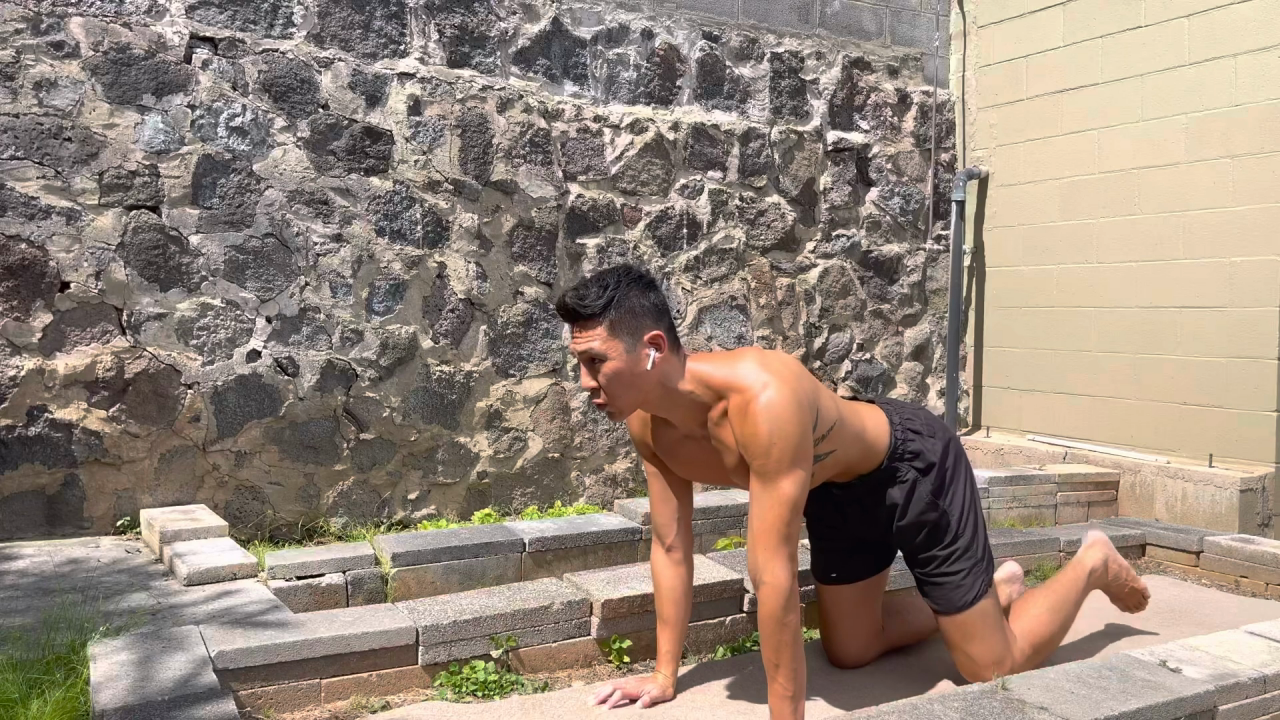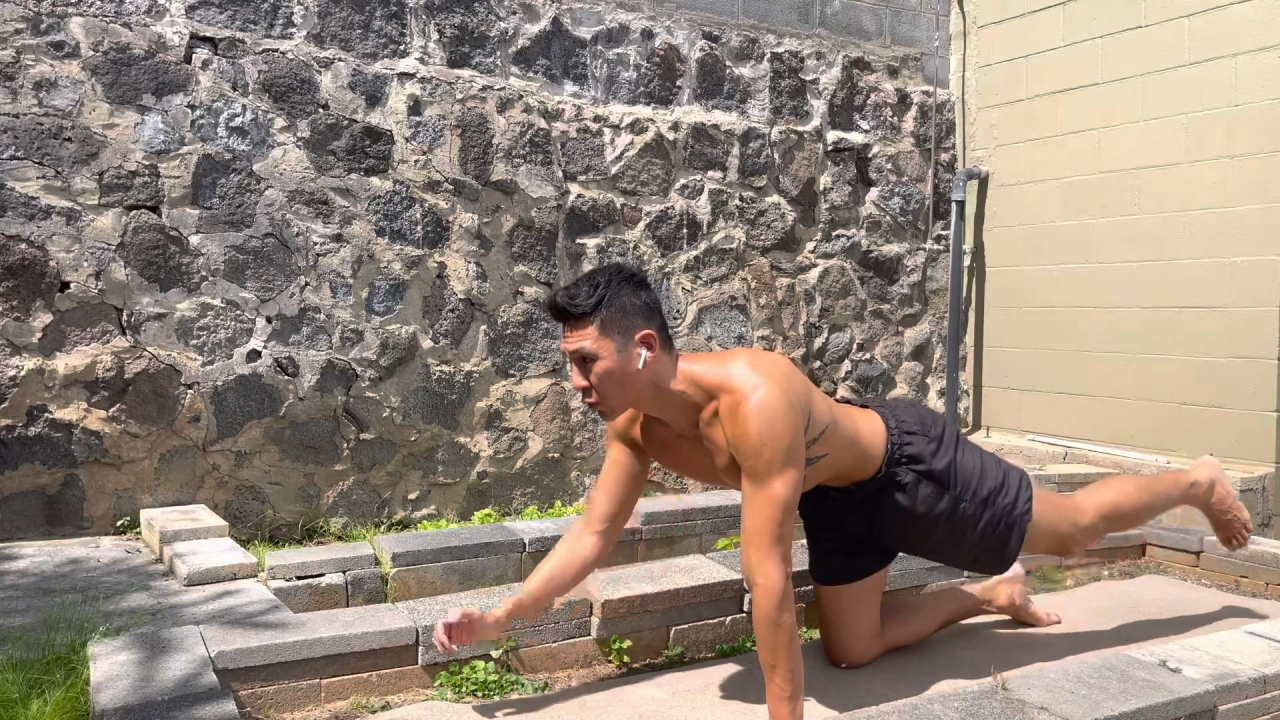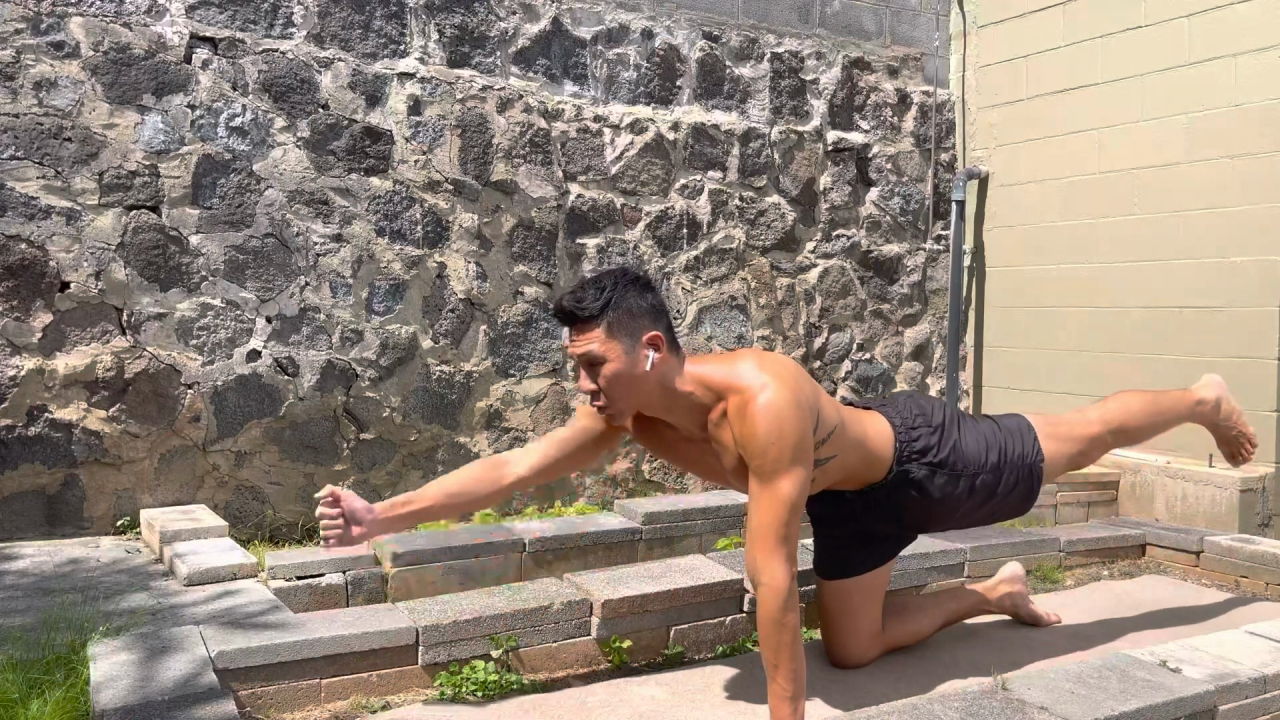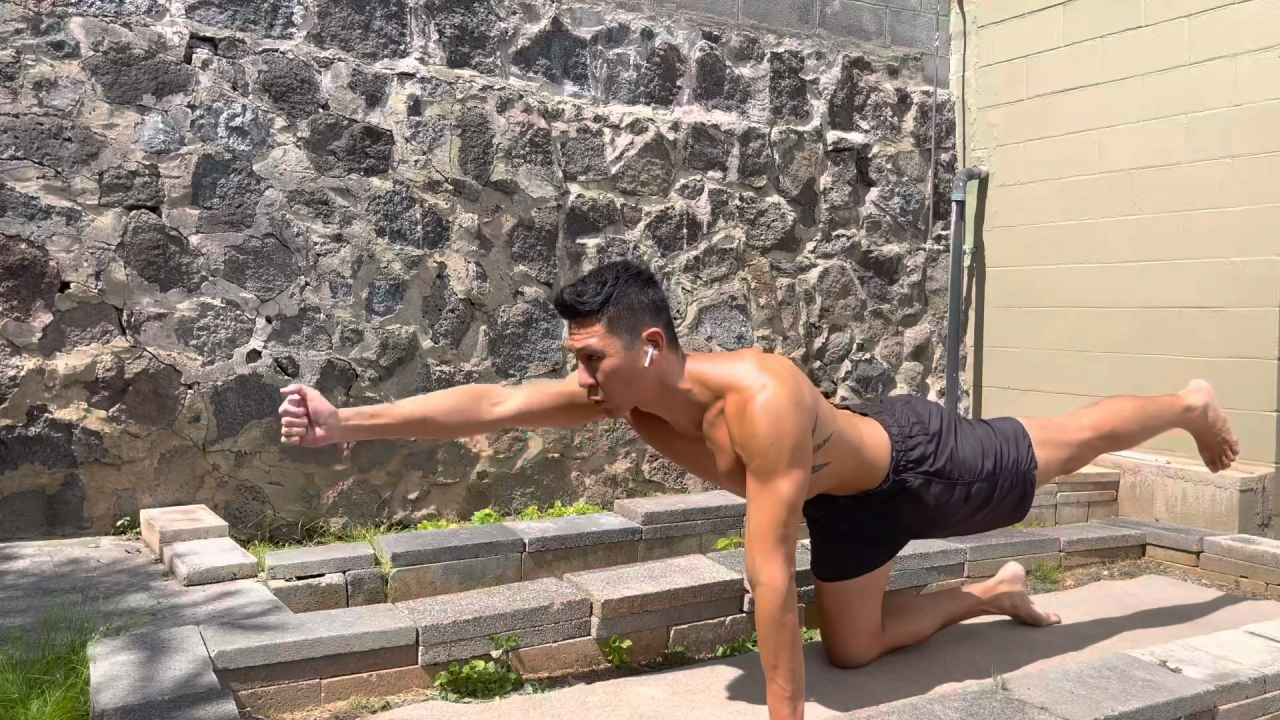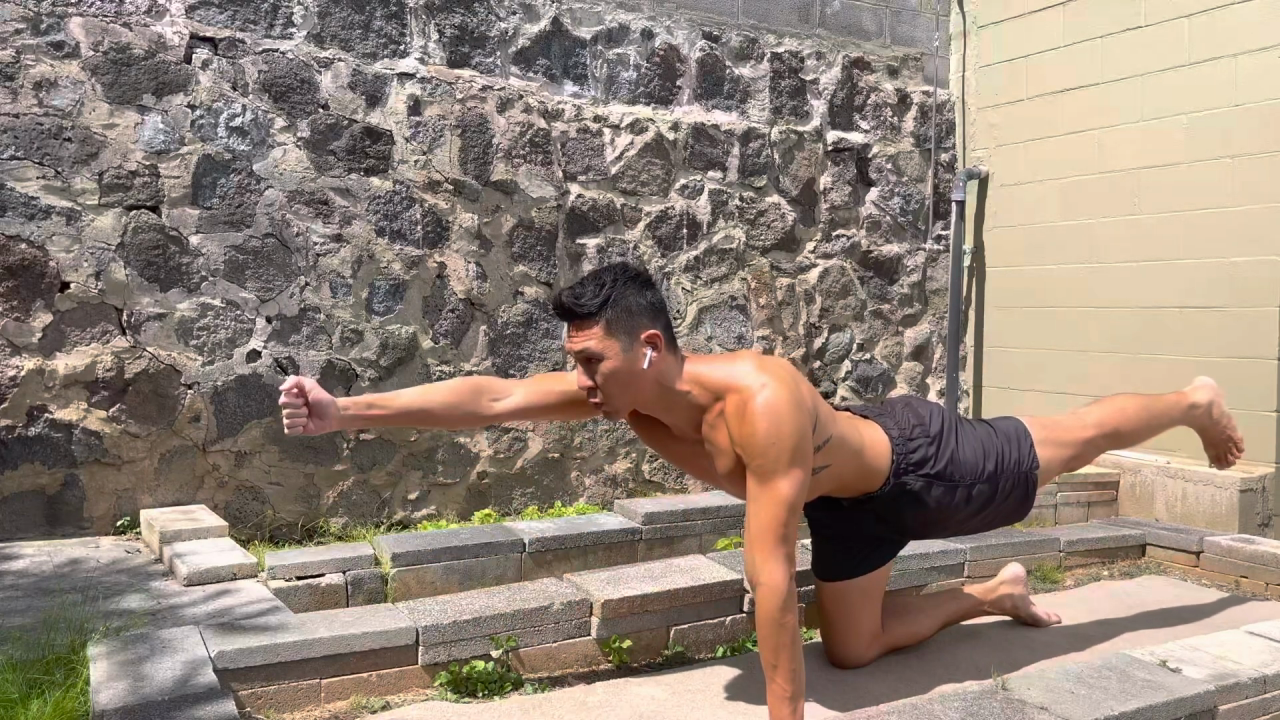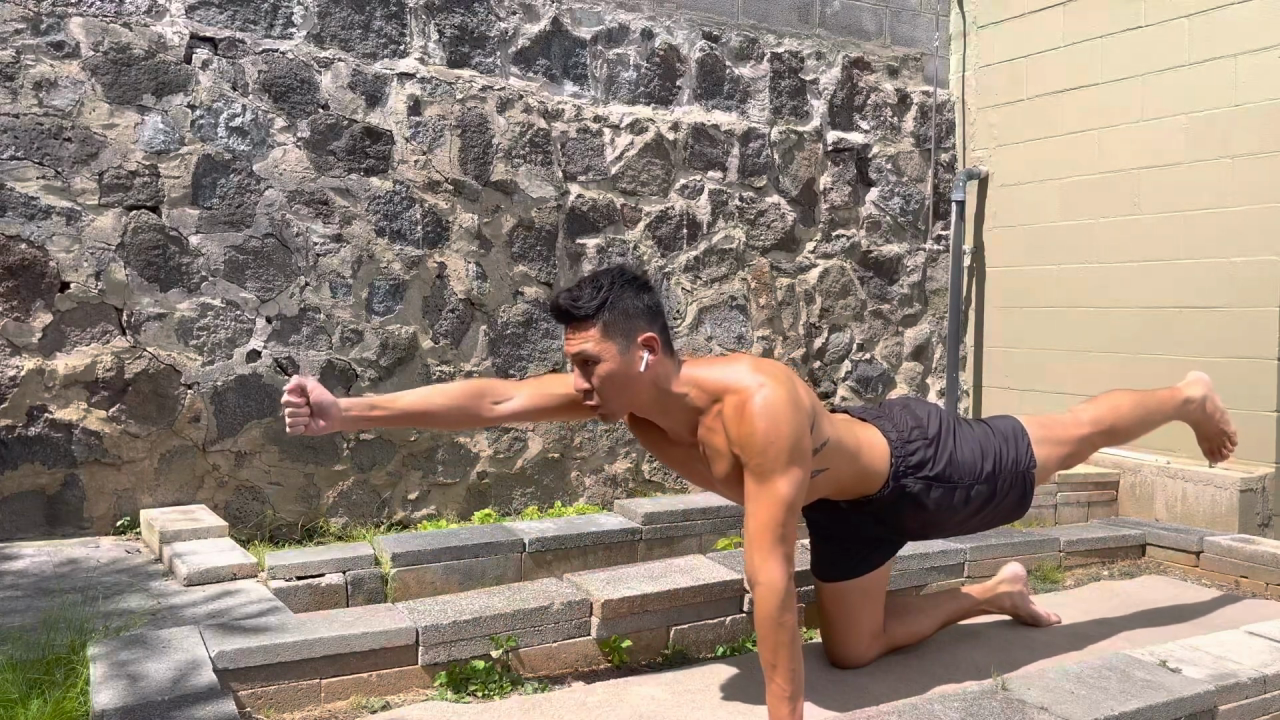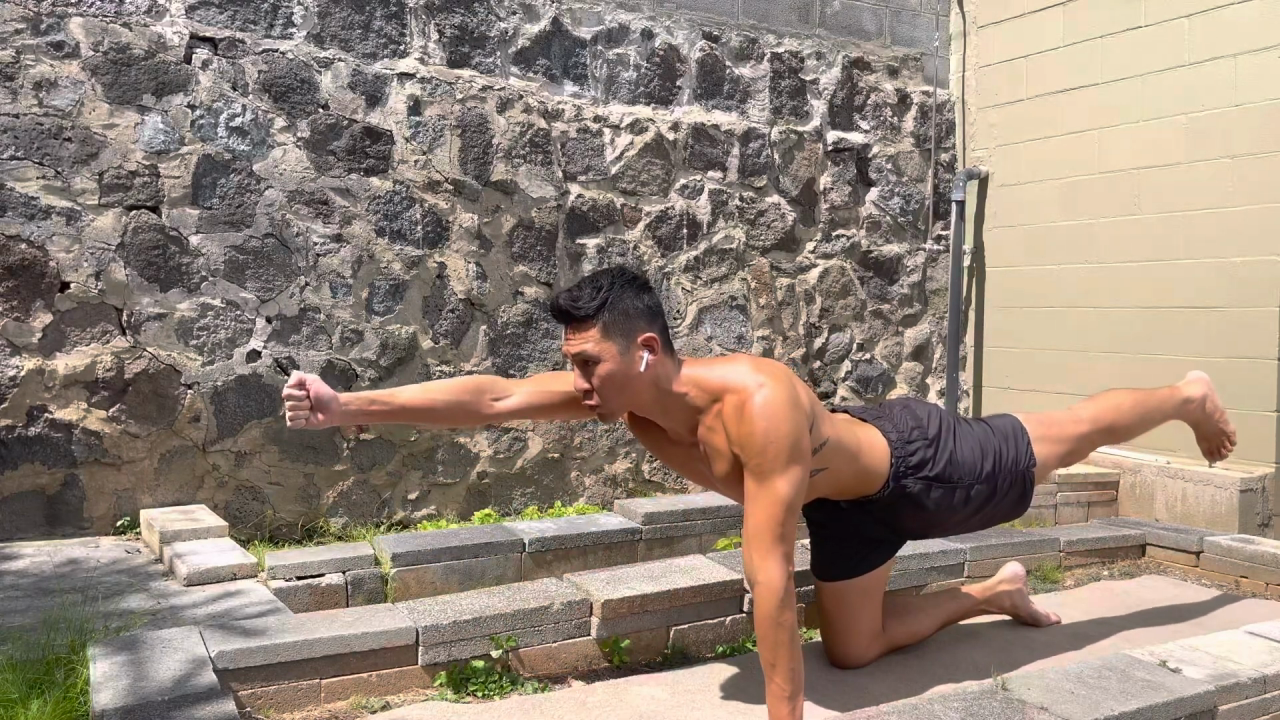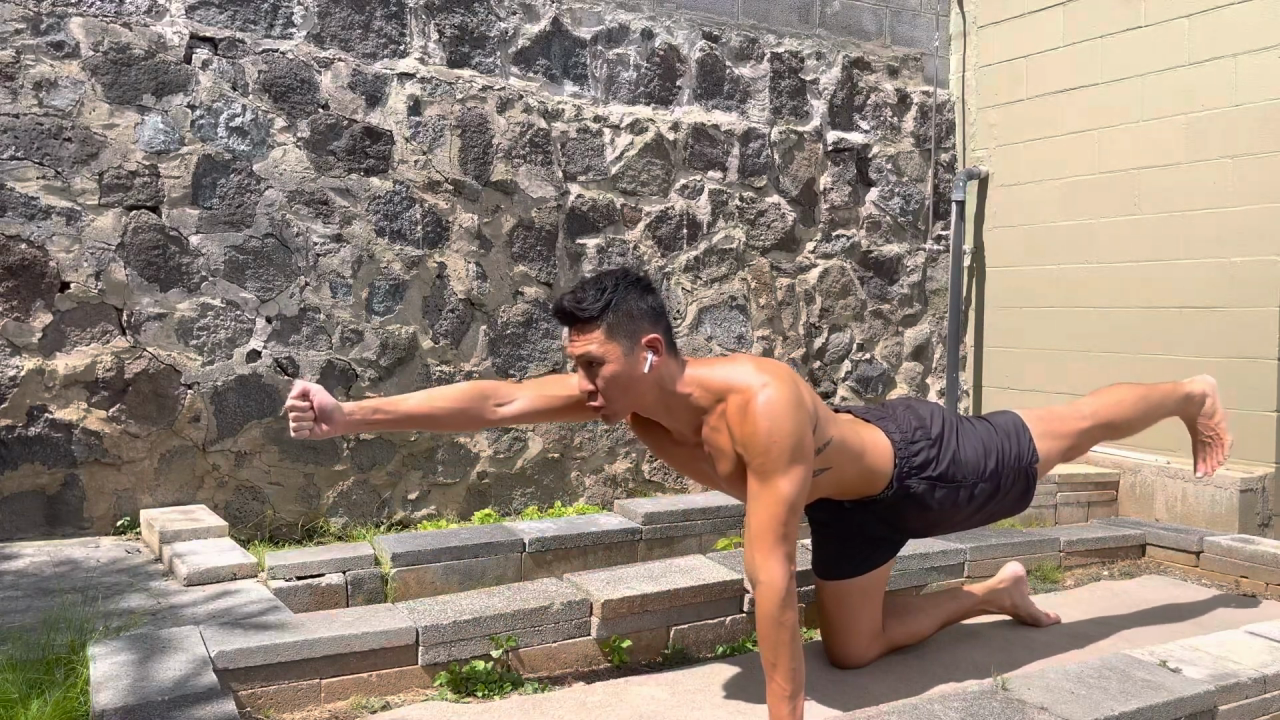
dt=0.5s
person 1, frame 1
left shoulder: (763, 400)
right shoulder: (647, 423)
left elbow: (772, 574)
right elbow: (670, 547)
left hip: (913, 464)
right hip: (838, 487)
right knee: (849, 653)
left ankle: (1090, 566)
right ankle: (993, 589)
person 1, frame 2
left shoulder: (754, 401)
right shoulder: (635, 422)
left elbow: (767, 577)
right elbow: (592, 535)
right wrist: (499, 618)
left hip: (912, 464)
right hip: (840, 489)
left knee: (1071, 528)
right knee: (852, 649)
left ankle: (1198, 481)
right ankle: (994, 593)
person 1, frame 3
left shoulder: (764, 401)
right shoulder: (627, 412)
left elbow: (770, 574)
right elbow: (512, 468)
right wrist: (381, 514)
left hip: (920, 457)
right hip: (851, 491)
left knee: (1076, 441)
left ankle: (1202, 400)
right ankle: (994, 594)
person 1, frame 4
left shoulder: (761, 399)
right shoulder: (620, 390)
left elbow: (770, 572)
right elbow: (491, 403)
right wrist: (347, 422)
left hip: (915, 463)
right hip: (847, 489)
left knee: (1063, 446)
left ankle: (1188, 406)
right ankle: (996, 594)
person 1, frame 5
left shoulder: (760, 399)
right shoulder: (622, 390)
left elbow: (770, 570)
right elbow: (489, 397)
right wrist: (345, 409)
left hip: (917, 463)
right hip: (848, 489)
left knee: (1069, 443)
left ankle: (1193, 402)
right ankle: (996, 594)
person 1, frame 6
left shoulder: (757, 403)
right shoulder: (619, 393)
left elbow: (769, 572)
right elbow: (493, 398)
right wrist: (347, 411)
left hip: (912, 465)
right hip: (846, 491)
left knee: (1063, 440)
left ankle: (1186, 397)
right ankle: (997, 592)
person 1, frame 7
left shoulder: (757, 401)
right shoulder: (620, 392)
left elbow: (768, 571)
right elbow: (489, 397)
right wrist: (346, 406)
left hip: (913, 465)
right hip: (845, 491)
left knee: (1062, 439)
left ankle: (1188, 396)
right ankle: (995, 592)
person 1, frame 8
left shoulder: (760, 402)
right shoulder: (620, 392)
left elbow: (769, 572)
right elbow: (495, 400)
right wrist: (349, 415)
left hip: (914, 464)
right hip: (847, 490)
left knee: (1064, 434)
left ankle: (1188, 395)
right ankle: (996, 592)
